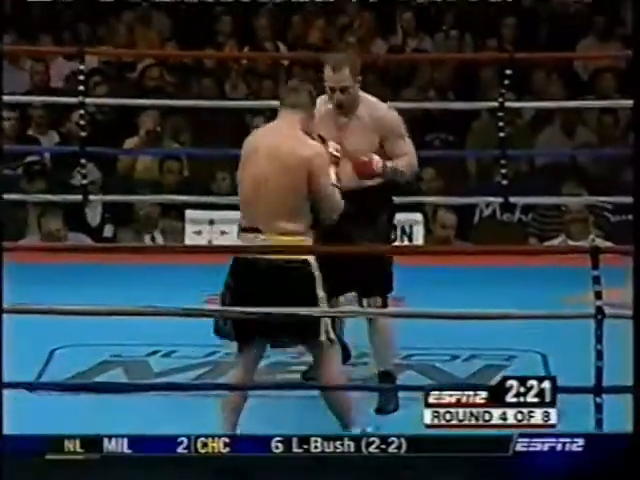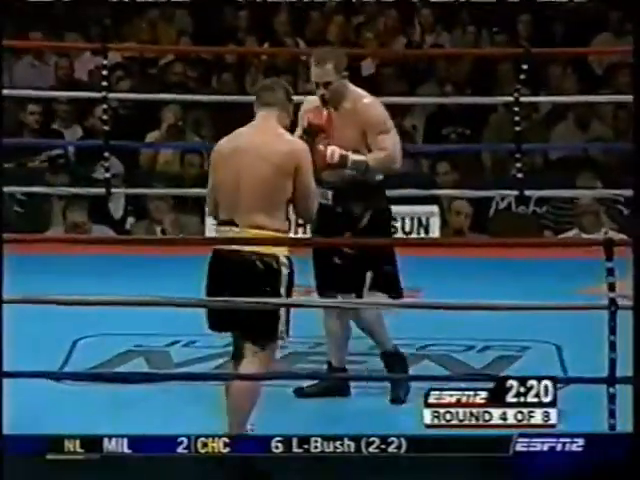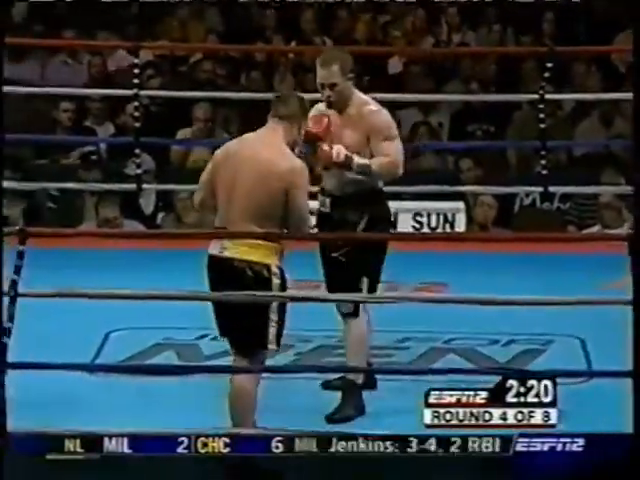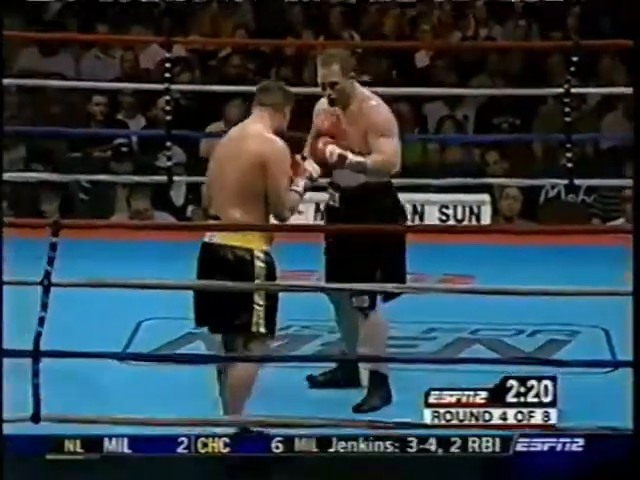
dt=0.4s
person 1, frame 1
left shoulder: (383, 116)
right shoulder: (312, 113)
left elbow: (409, 163)
left wrist: (384, 169)
left hip: (370, 209)
left knee: (374, 300)
right knee: (322, 291)
left ankle: (387, 380)
person 1, frame 2
left shoulder: (368, 109)
right shoulder: (310, 107)
left elbow: (392, 159)
left wrist: (346, 160)
right wrist: (305, 138)
left hip: (363, 205)
right hip: (328, 203)
left knee: (357, 296)
right knee: (330, 295)
left ankle: (392, 357)
right ankle: (337, 374)
person 1, frame 3
left shoulder: (374, 116)
right shoulder: (318, 113)
left elbow: (395, 166)
left wrist: (351, 161)
right wrist: (308, 146)
left hip: (364, 212)
right hip: (330, 208)
left knee: (353, 304)
right knee: (343, 297)
left ankle: (354, 392)
right ankle: (360, 369)
person 1, frame 4
left shoulder: (375, 111)
right shoulder: (323, 108)
left elbow: (390, 164)
right elbow: (315, 159)
left wrist: (345, 158)
right wrist: (316, 149)
left hip: (373, 206)
right hip: (340, 202)
left knee: (366, 299)
right knee: (338, 290)
left ankle: (379, 382)
right ankle: (348, 366)
person 2, frame 1
left shoulder: (250, 143)
right shoulder: (312, 151)
right elbow: (331, 212)
right wrist: (330, 176)
left hip: (247, 259)
right hip: (291, 261)
left knee: (248, 353)
right knee: (325, 352)
left ankle: (227, 435)
right ankle: (353, 434)
person 2, frame 2
left shoulder: (223, 146)
right shoulder: (295, 148)
left elbow: (213, 207)
right elbow: (308, 211)
left hip: (225, 253)
right hip: (265, 256)
left knee: (243, 345)
right knee: (259, 352)
left ankle: (233, 431)
person 2, frame 3
left shoulder: (228, 149)
right shoulder: (292, 167)
left elbow: (201, 200)
right elbow: (299, 228)
left hip: (220, 257)
right hip: (257, 264)
left knee: (244, 349)
right knee: (249, 358)
left ankle: (242, 425)
person 2, frame 4
left shoulder: (226, 141)
right shoulder: (274, 147)
right elbow: (282, 211)
right wrist: (302, 179)
left hip: (214, 246)
right hip: (245, 252)
left knee: (231, 340)
right knee: (253, 345)
